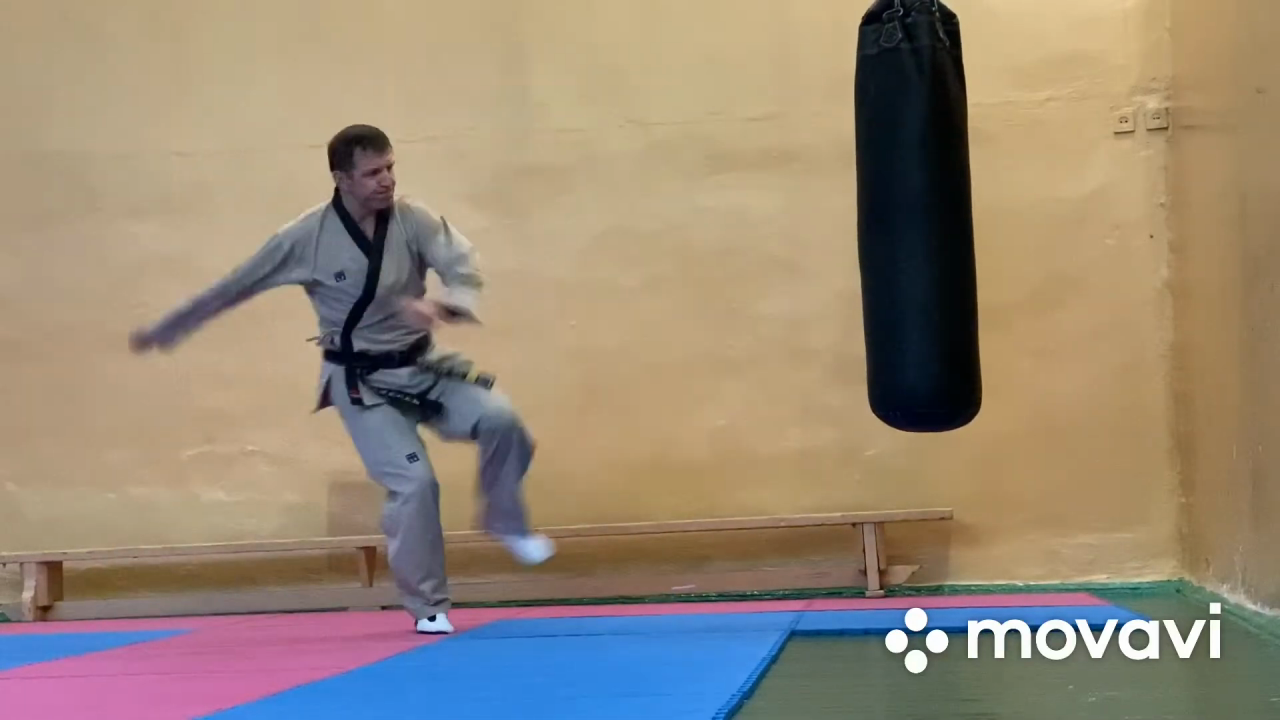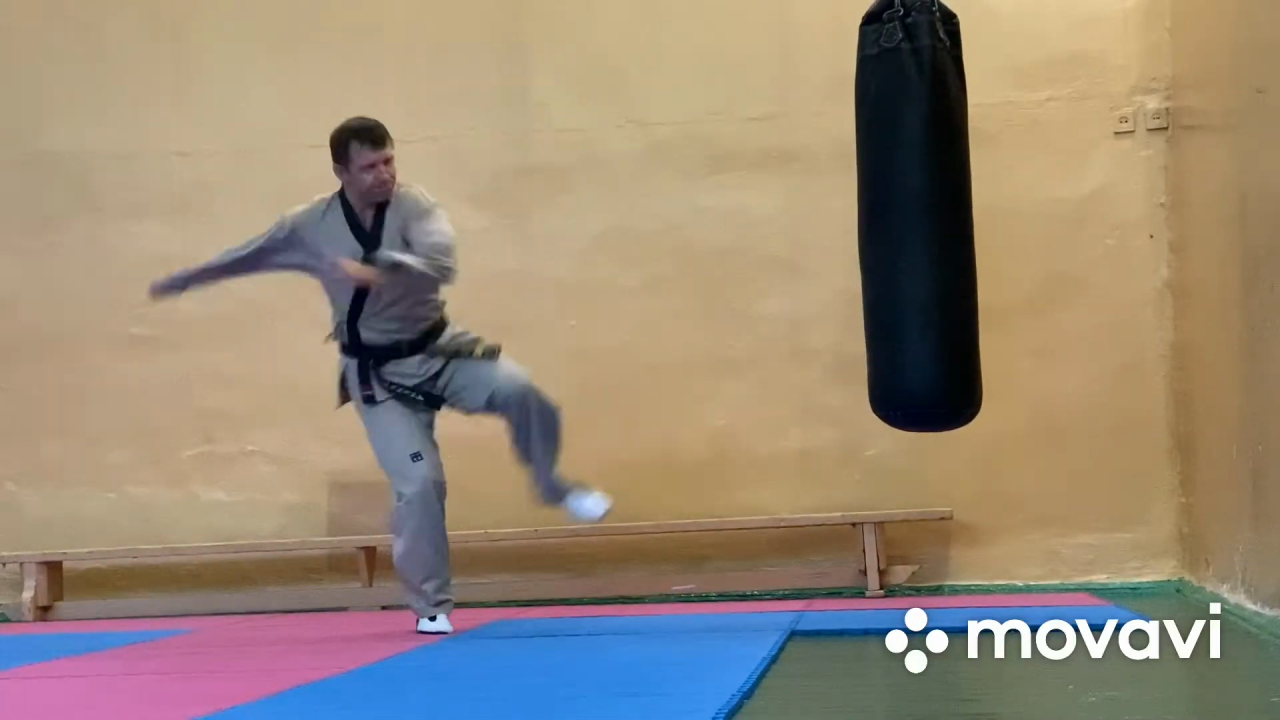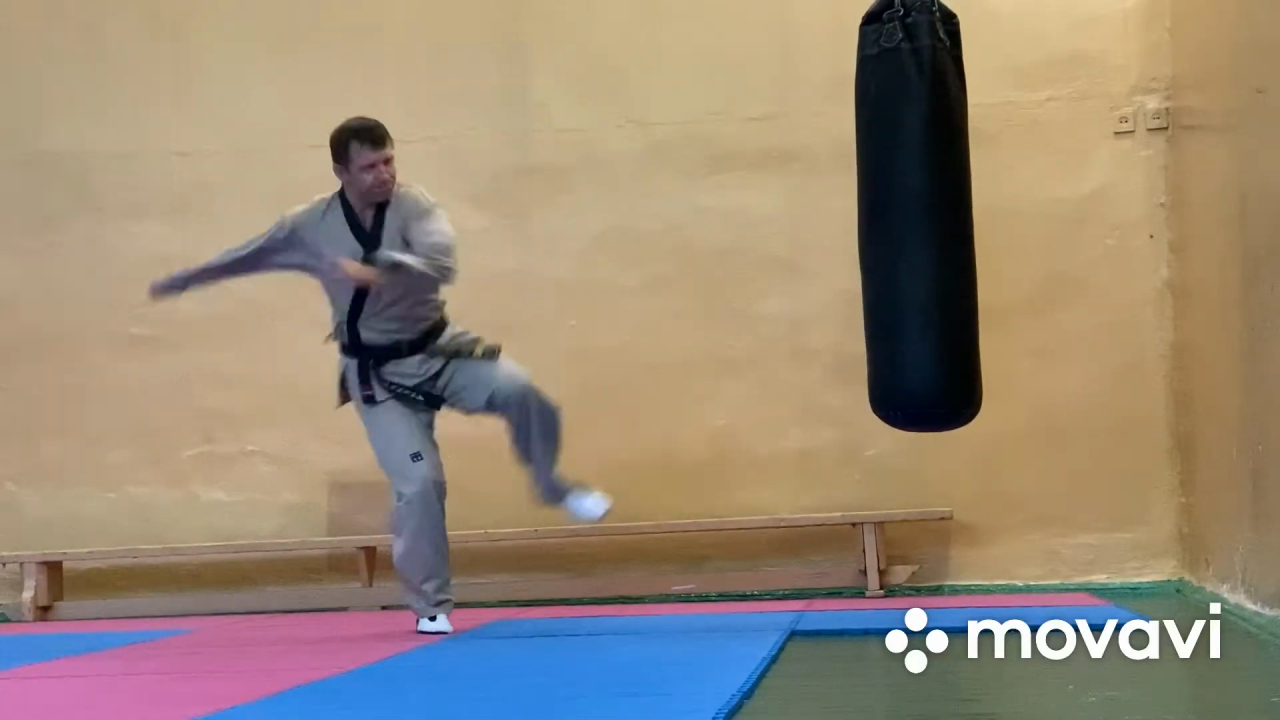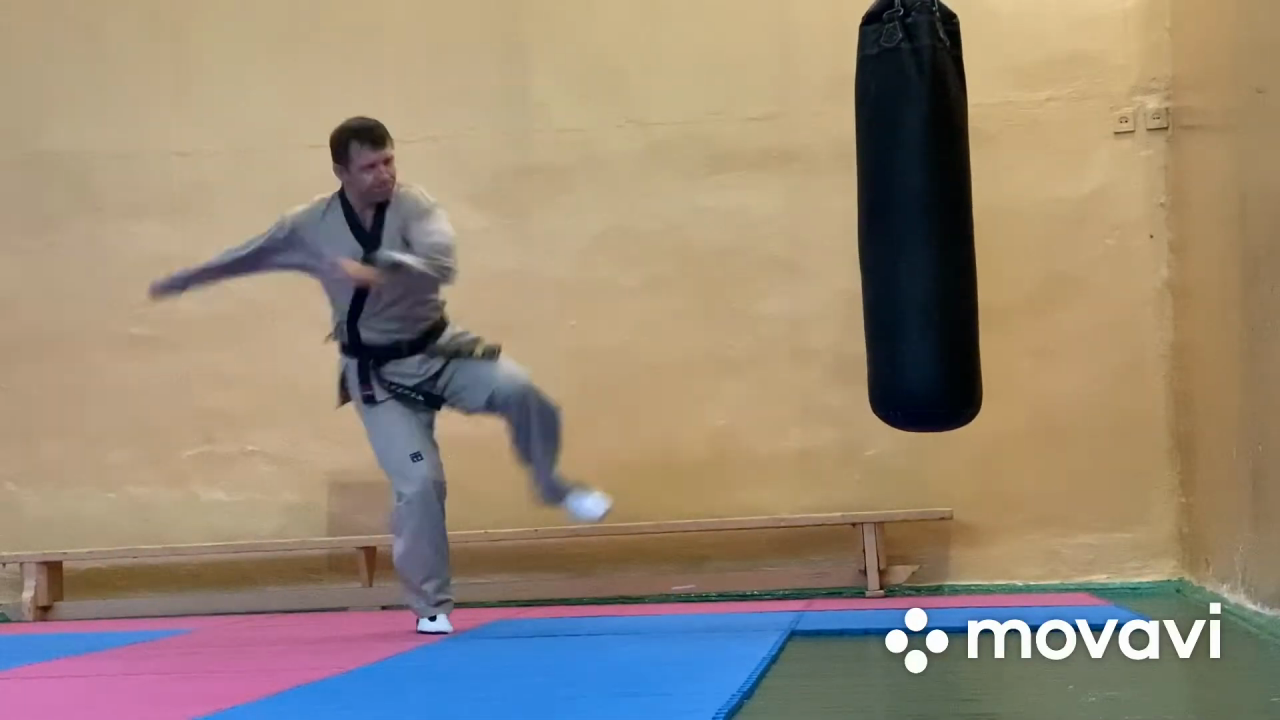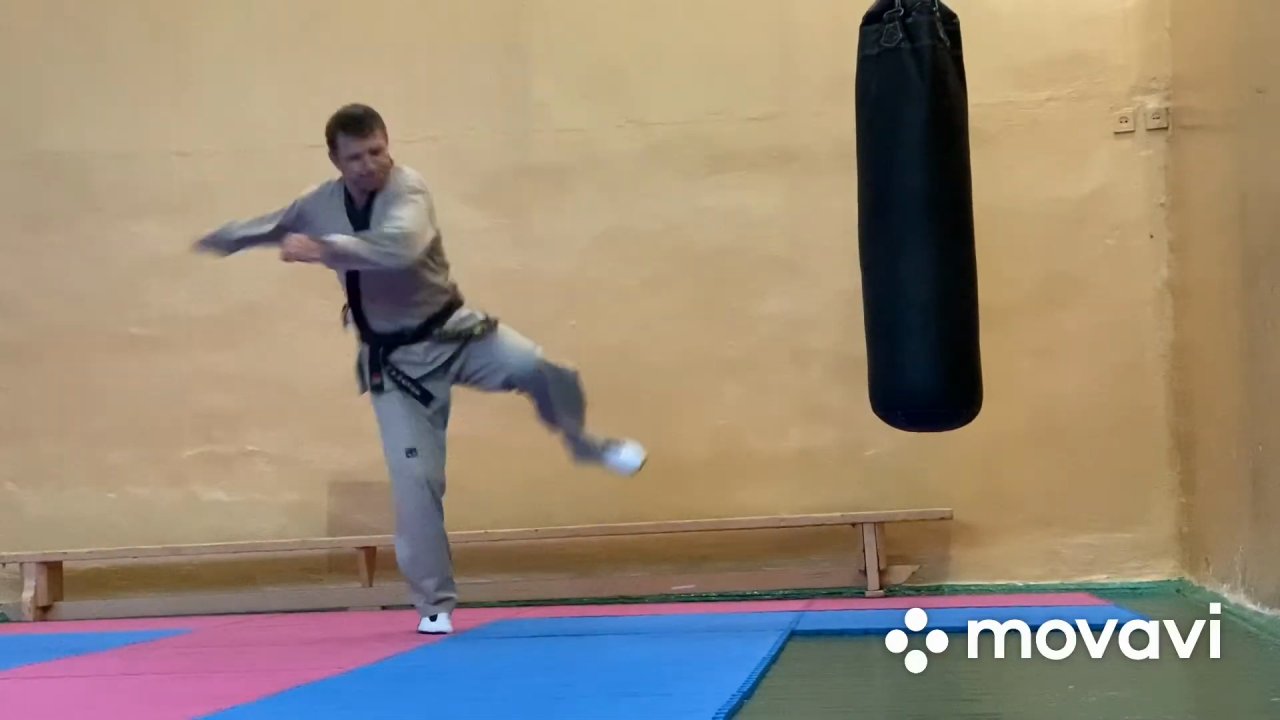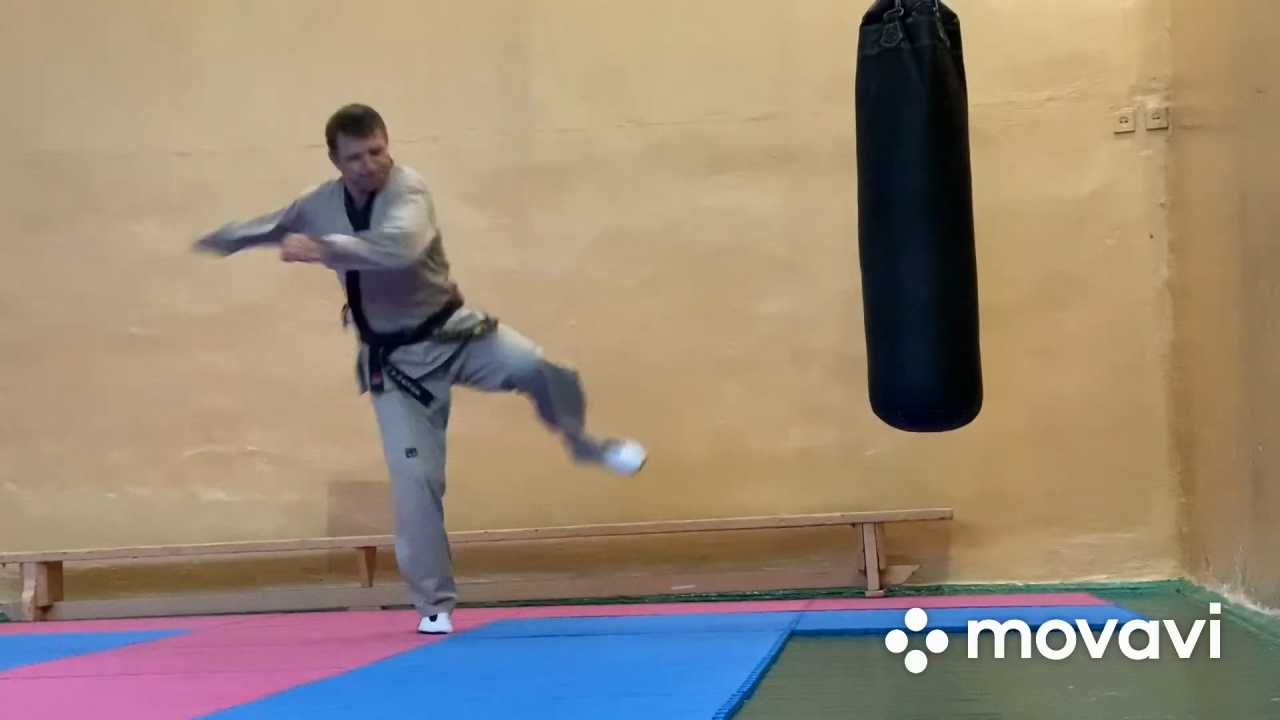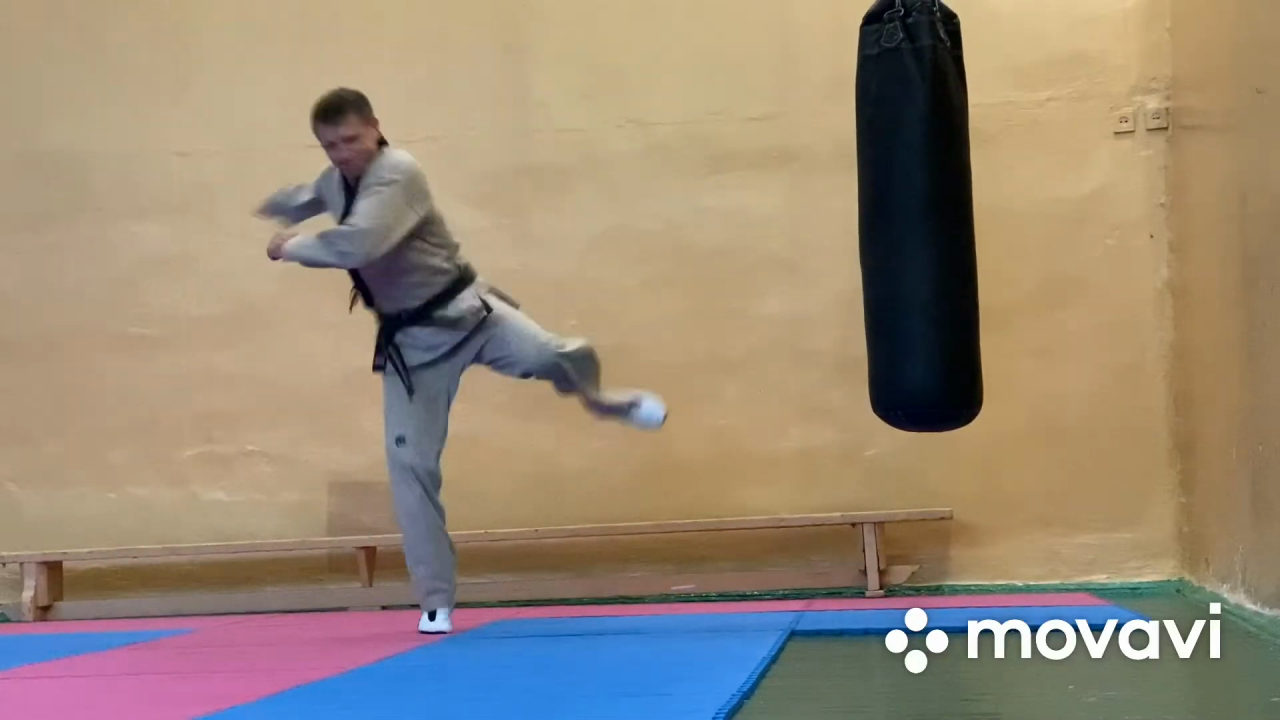
dt=0.1s
person 1, frame 1
left shoulder: (412, 219)
right shoulder: (304, 234)
left elbow: (463, 266)
right elbow: (231, 285)
left wrist: (442, 305)
right wrist: (165, 328)
left hip: (418, 361)
right hip: (359, 377)
left knee: (500, 422)
right knee: (413, 484)
left ankle: (503, 519)
right ankle: (425, 605)
person 1, frame 2
left shoulder: (414, 205)
right shoulder: (310, 226)
left elbow: (440, 260)
right elbow: (241, 259)
left wrist: (377, 272)
right wrist: (178, 281)
left hip: (438, 351)
right hip: (378, 373)
left knee: (520, 394)
right knee: (419, 483)
left ankle: (553, 488)
right ankle: (431, 604)
person 1, frame 3
left shoulder: (413, 205)
right shoulder: (310, 224)
left elbow: (440, 260)
right elbow: (245, 256)
left wrist: (375, 270)
right wrist: (180, 280)
left hip: (437, 347)
right hip: (379, 372)
left knee: (519, 392)
right knee: (419, 483)
left ankle: (552, 487)
right ankle: (432, 604)
person 1, frame 4
left shoulder: (413, 205)
right shoulder: (309, 224)
left elbow: (440, 260)
right elbow: (244, 256)
left wrist: (376, 271)
right wrist: (180, 280)
left hip: (437, 348)
right hip: (378, 371)
left knee: (518, 392)
right knee: (419, 483)
left ankle: (553, 486)
right ankle: (431, 604)
person 1, frame 5
left shoulder: (407, 187)
right shoulder: (319, 203)
left elbow: (399, 247)
right elbow: (272, 226)
left wrist: (323, 249)
right wrist: (218, 240)
left hip: (451, 331)
right hip: (394, 359)
left knee: (536, 369)
right knee: (416, 478)
left ankle: (584, 444)
right ankle: (435, 602)
person 1, frame 6
left shoulder: (406, 188)
right shoulder: (320, 203)
left elbow: (399, 247)
right elbow: (272, 225)
left wrist: (323, 249)
right wrist: (219, 240)
left hip: (451, 331)
right hip: (394, 359)
left knee: (536, 369)
right knee: (415, 479)
left ankle: (584, 443)
right ankle: (434, 603)
person 1, frame 7
left shoulder: (398, 173)
right shoulder: (335, 180)
left elbow: (359, 243)
right elbow: (304, 199)
left wrist: (292, 246)
right wrist: (276, 209)
left hip: (462, 311)
right hip: (408, 339)
left knee: (549, 356)
right knee: (410, 465)
left ankle: (603, 401)
right ankle: (435, 600)
